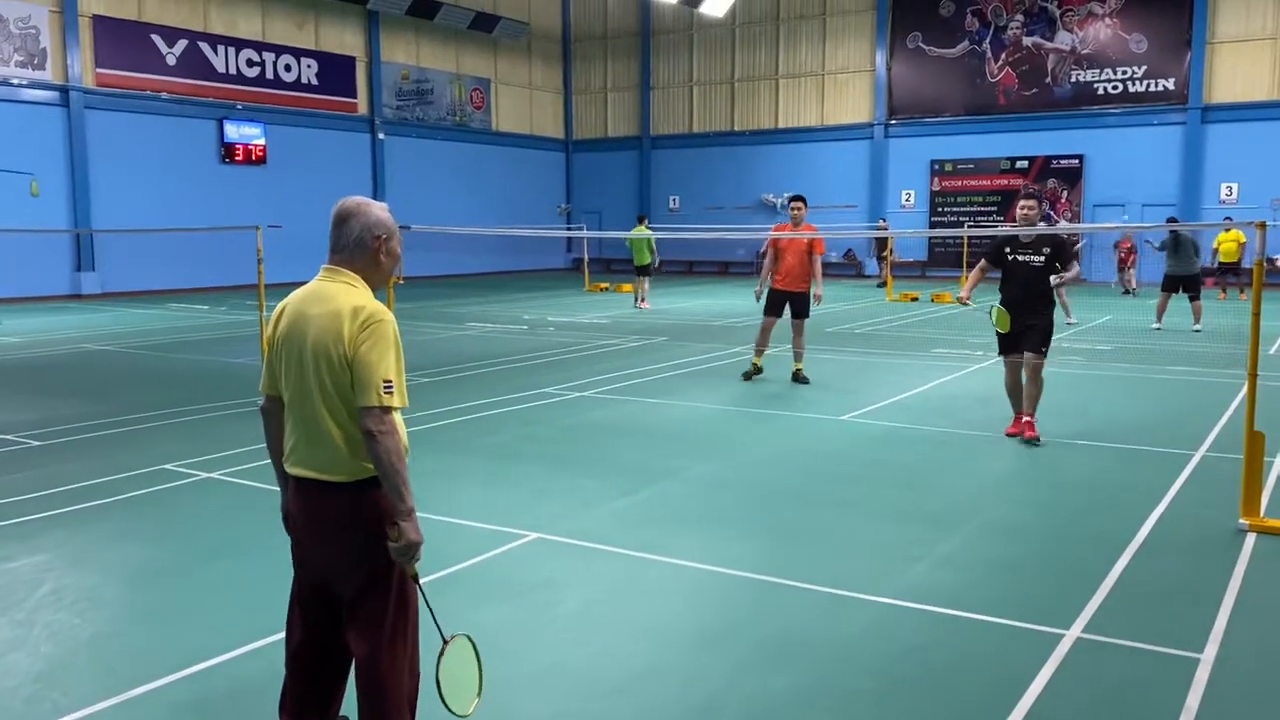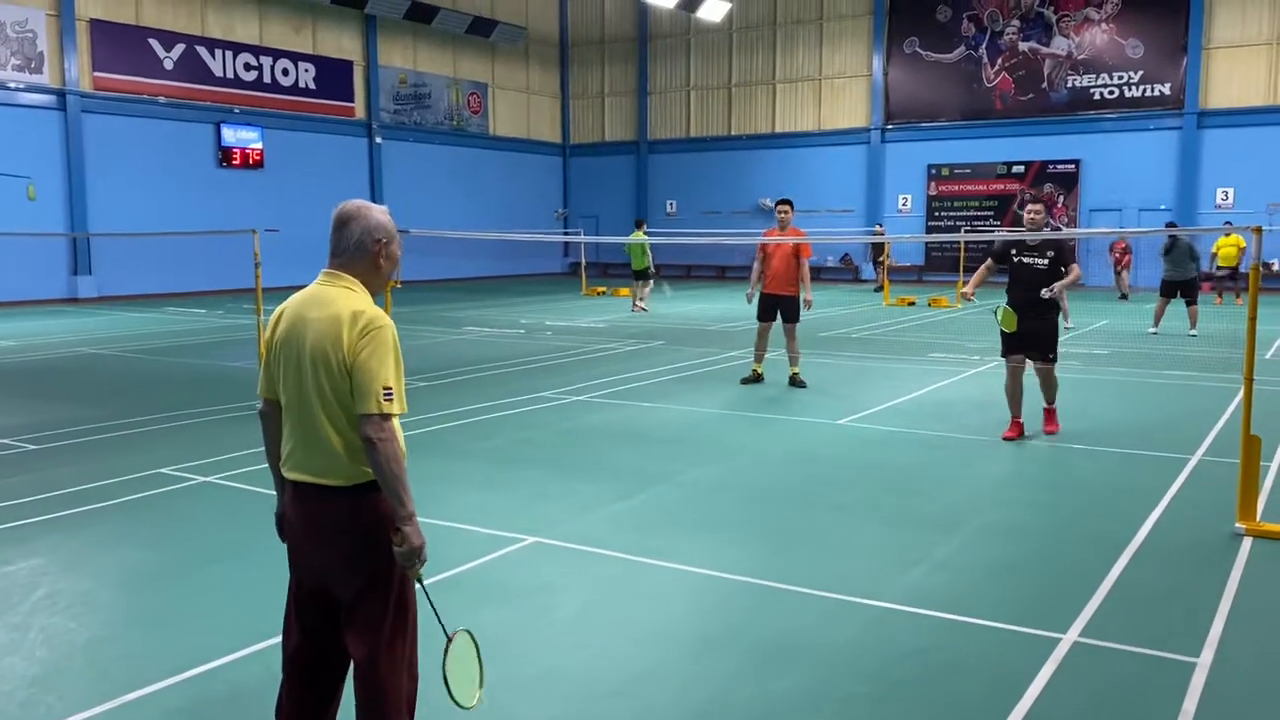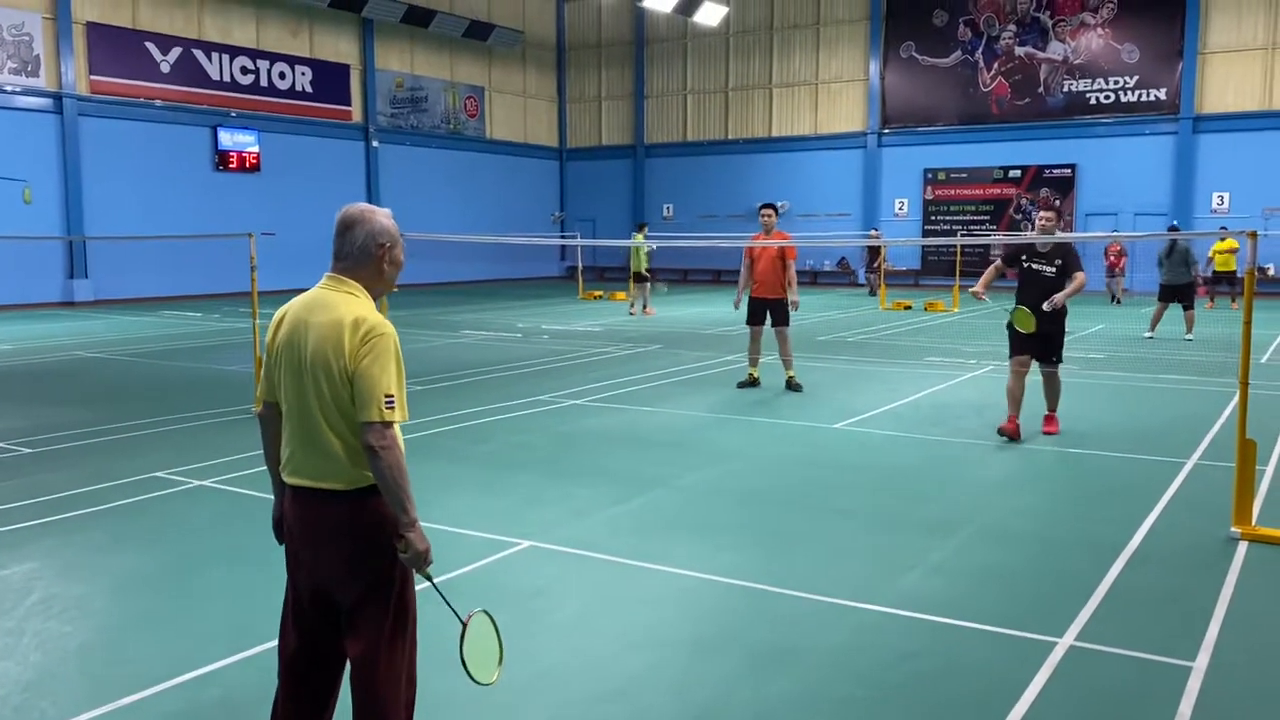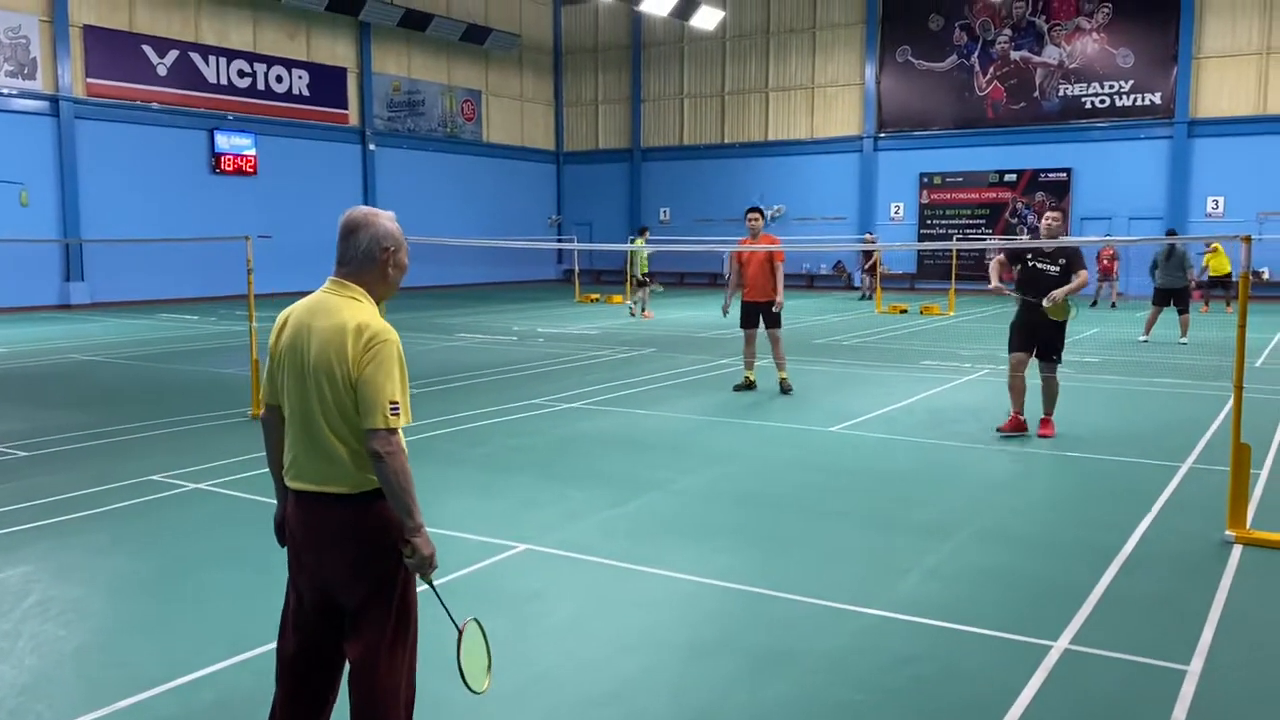
dt=0.2s
person 1, frame 1
left shoulder: (289, 307)
right shoulder: (368, 315)
left elbow: (271, 409)
right elbow: (377, 426)
right wrist: (405, 513)
left hip: (305, 495)
right hip: (360, 500)
left knee: (314, 626)
right knee: (382, 636)
person 1, frame 2
left shoulder: (287, 311)
right shoulder: (368, 321)
left elbow: (269, 412)
right elbow: (375, 433)
left wrist: (284, 492)
right wrist: (407, 519)
left hip: (302, 500)
right hip: (359, 505)
left knee: (310, 632)
right knee: (381, 642)
person 1, frame 3
left shoulder: (288, 314)
right shoulder: (369, 328)
left elbow: (269, 415)
right elbow: (377, 440)
left wrist: (282, 495)
right wrist: (410, 525)
left hip: (301, 505)
right hip: (359, 510)
left knee: (307, 638)
right knee: (380, 646)
person 1, frame 4
left shoulder: (290, 318)
right shoulder: (372, 334)
left elbow: (271, 419)
right elbow: (382, 445)
left wrist: (285, 497)
right wrist: (415, 529)
left hip: (304, 509)
right hip: (362, 514)
left knee: (306, 640)
right knee: (380, 649)
person 2, frame 1
left shoulder: (1054, 241)
right shoulder: (1003, 242)
left elbow: (1073, 269)
right elbow: (982, 268)
left wrist: (1067, 276)
right wrist: (967, 289)
left hip: (1040, 316)
right hip: (1007, 315)
left knee: (1033, 365)
right knee: (1012, 368)
left ankle: (1029, 421)
right ankle: (1019, 416)
person 2, frame 2
left shoulder: (1058, 244)
right shoulder: (1011, 244)
left elbow: (1075, 272)
right elbow: (988, 266)
left wrist: (1063, 283)
right wrist: (971, 286)
left hip: (1045, 319)
right hip: (1013, 317)
left knee: (1044, 370)
right knee: (1013, 368)
left ankle: (1050, 410)
right ankle: (1016, 422)
person 2, frame 3
left shoulder: (1066, 252)
right shoulder: (1022, 248)
left elbow: (1080, 280)
right elbow: (996, 267)
left wrist: (1064, 294)
right wrist: (981, 285)
left hip: (1052, 322)
left knee: (1049, 372)
right knee: (1017, 367)
left ankle: (1051, 415)
right ankle: (1012, 422)
person 2, frame 4
left shoulder: (1070, 252)
right shoulder: (1026, 247)
left elbow: (1084, 279)
right elbow: (997, 261)
left wrist: (1064, 291)
right wrist: (995, 281)
left hip: (1053, 321)
right hip: (1025, 317)
left knee: (1048, 372)
right knee: (1016, 364)
left ankle: (1047, 419)
right ankle: (1017, 418)
person 3, frame 1
left shoulder: (814, 233)
right shoulder: (778, 230)
left elbow: (817, 262)
right elbow: (769, 259)
left wrist: (819, 287)
right wrist: (761, 284)
left hip: (801, 289)
right hip: (777, 287)
left knee: (798, 330)
right knee: (766, 325)
left ankle: (798, 370)
right ankle: (756, 364)
person 3, frame 2
left shoulder: (800, 236)
right shoulder: (766, 235)
left elbow: (804, 265)
right elbow: (758, 263)
left wrist: (808, 292)
right wrist: (751, 287)
left hip: (790, 293)
right hip: (767, 292)
left knee: (791, 333)
right knee: (762, 331)
left ankle: (794, 374)
right ankle: (757, 371)
person 3, frame 3
left shoulder: (785, 239)
right shoulder: (752, 241)
left elbow: (791, 268)
right elbow: (746, 269)
left wrist: (794, 293)
right wrist: (739, 293)
left hip: (778, 296)
right hip: (756, 296)
left knee: (783, 336)
right knee: (754, 335)
left ankle: (790, 377)
right ankle: (753, 375)
person 3, frame 4
left shoulder: (773, 242)
right shoulder: (740, 245)
left elbow: (779, 269)
right elbow: (734, 274)
left wrist: (780, 294)
right wrist: (728, 298)
left hip: (769, 299)
right hip: (748, 299)
left knee: (775, 337)
right knee: (749, 338)
left ankle: (783, 378)
right ankle: (749, 378)
